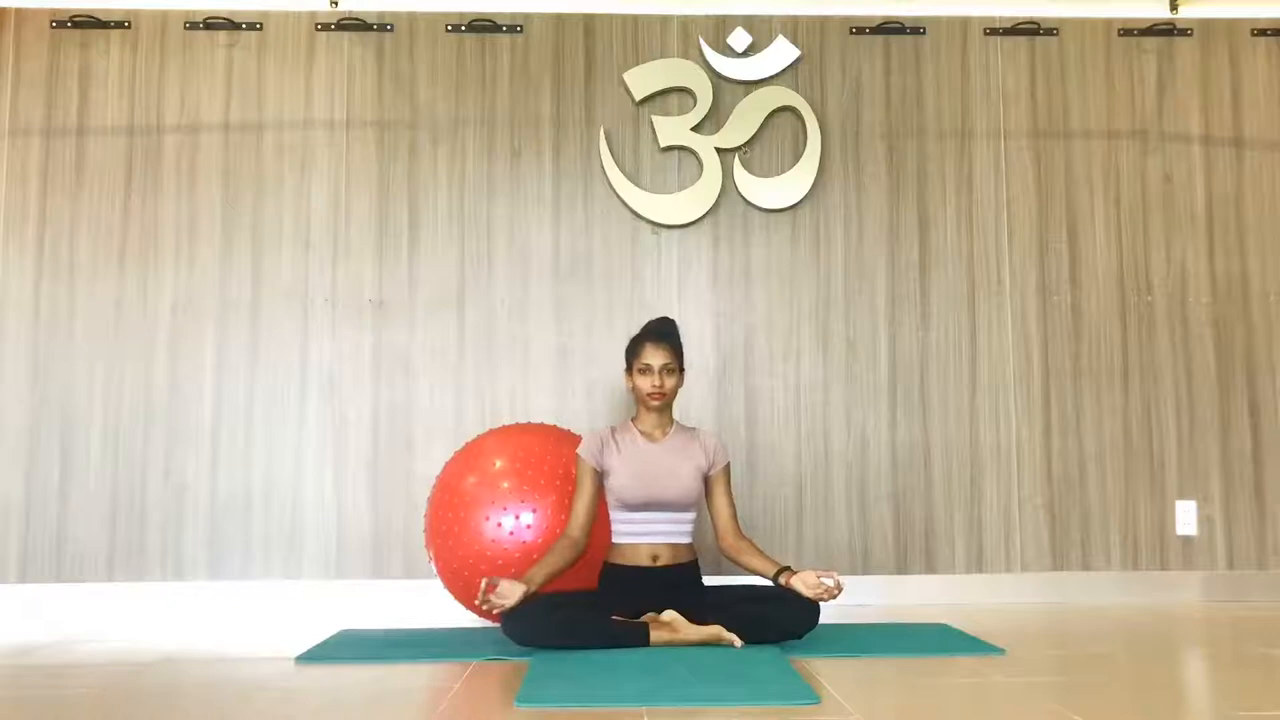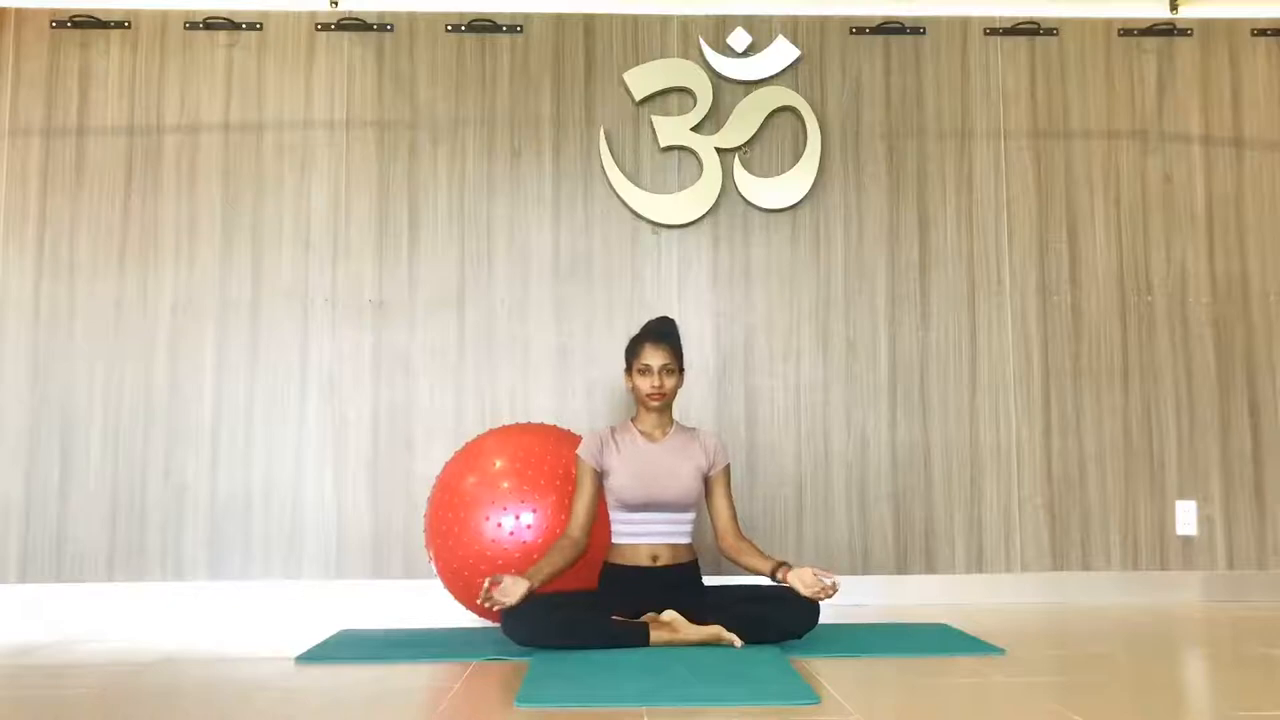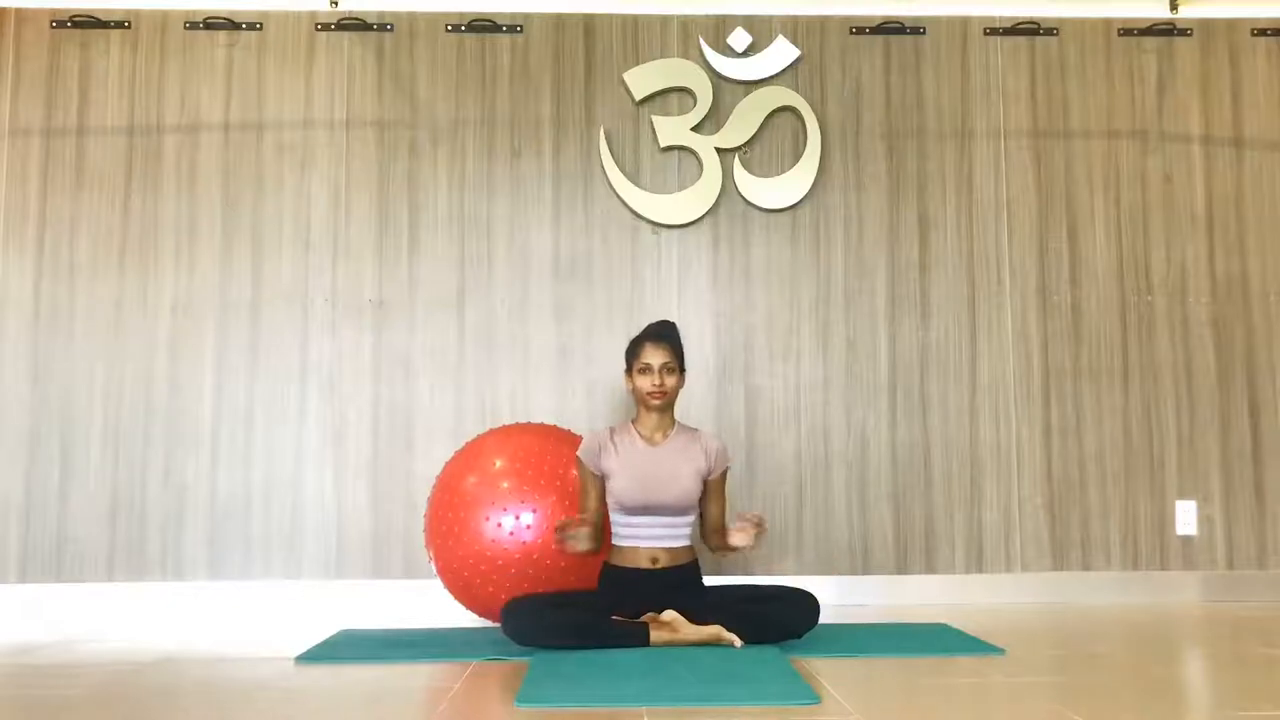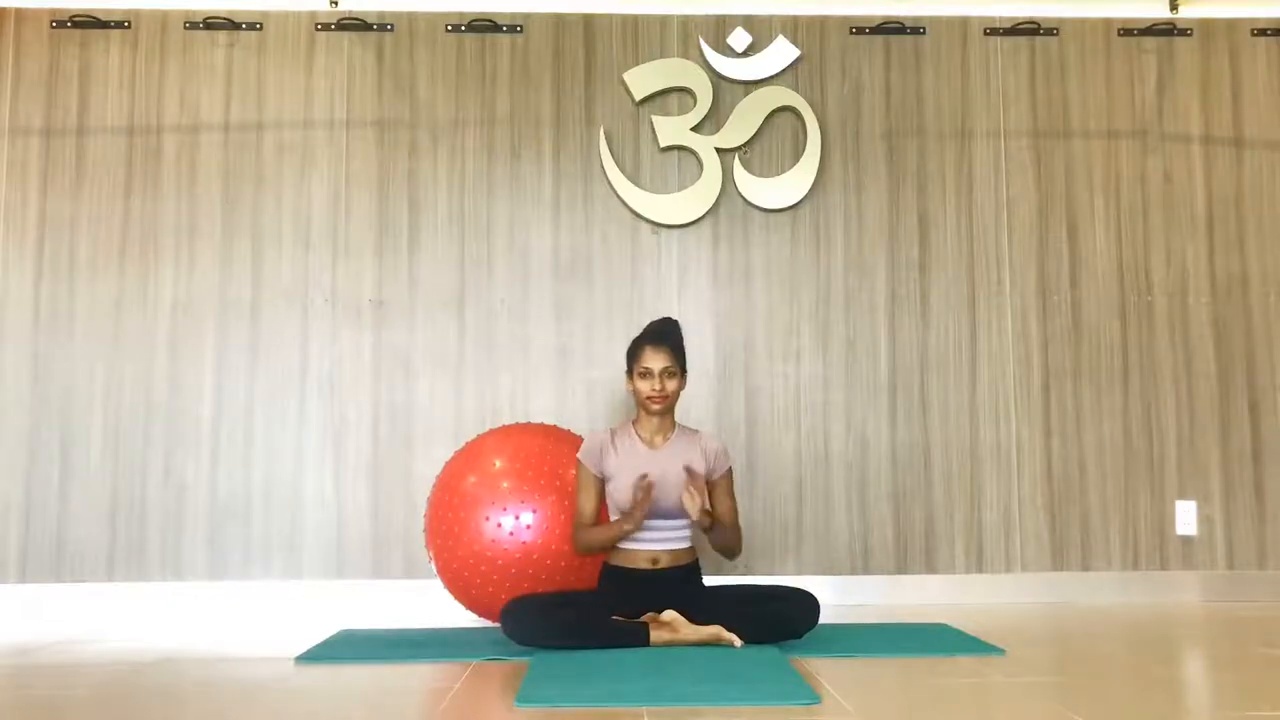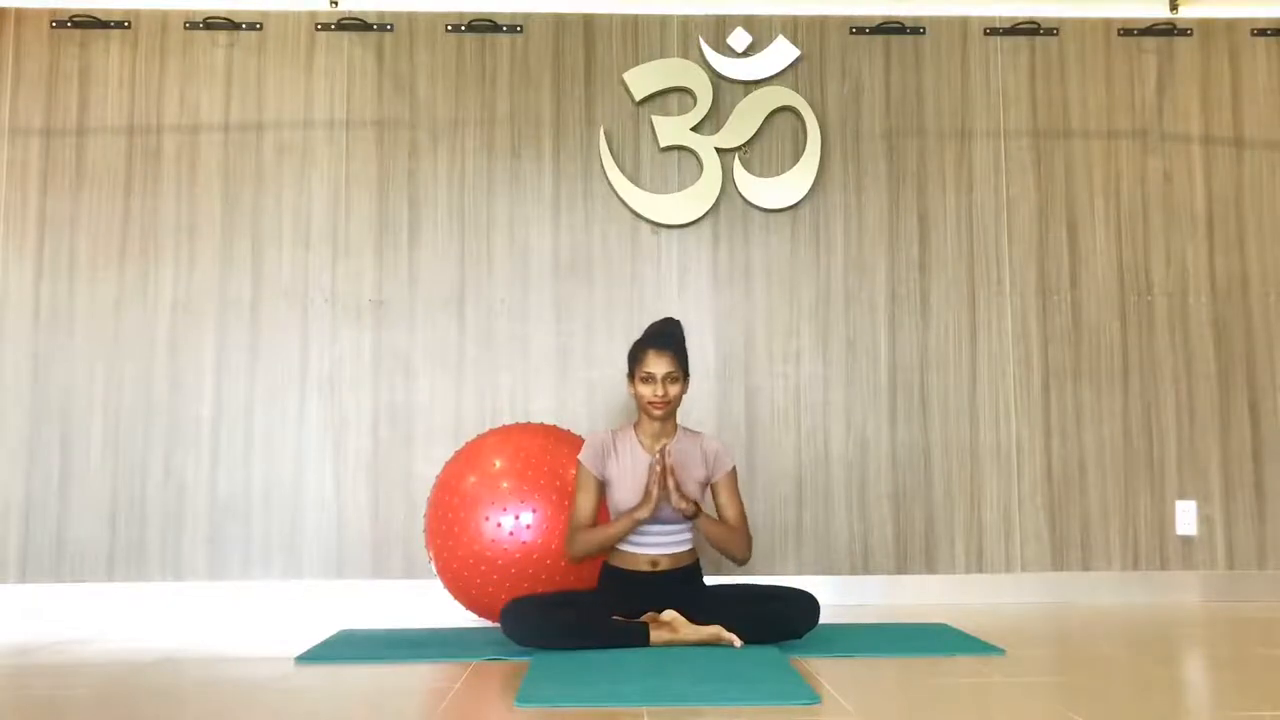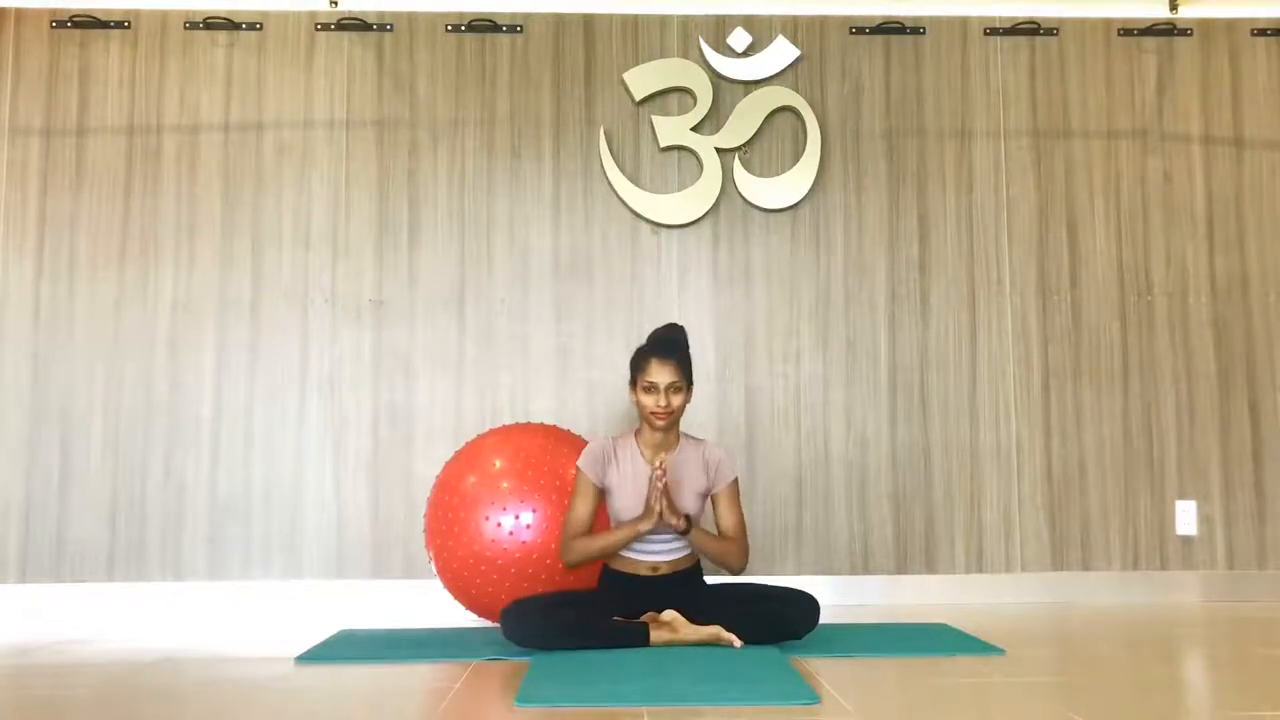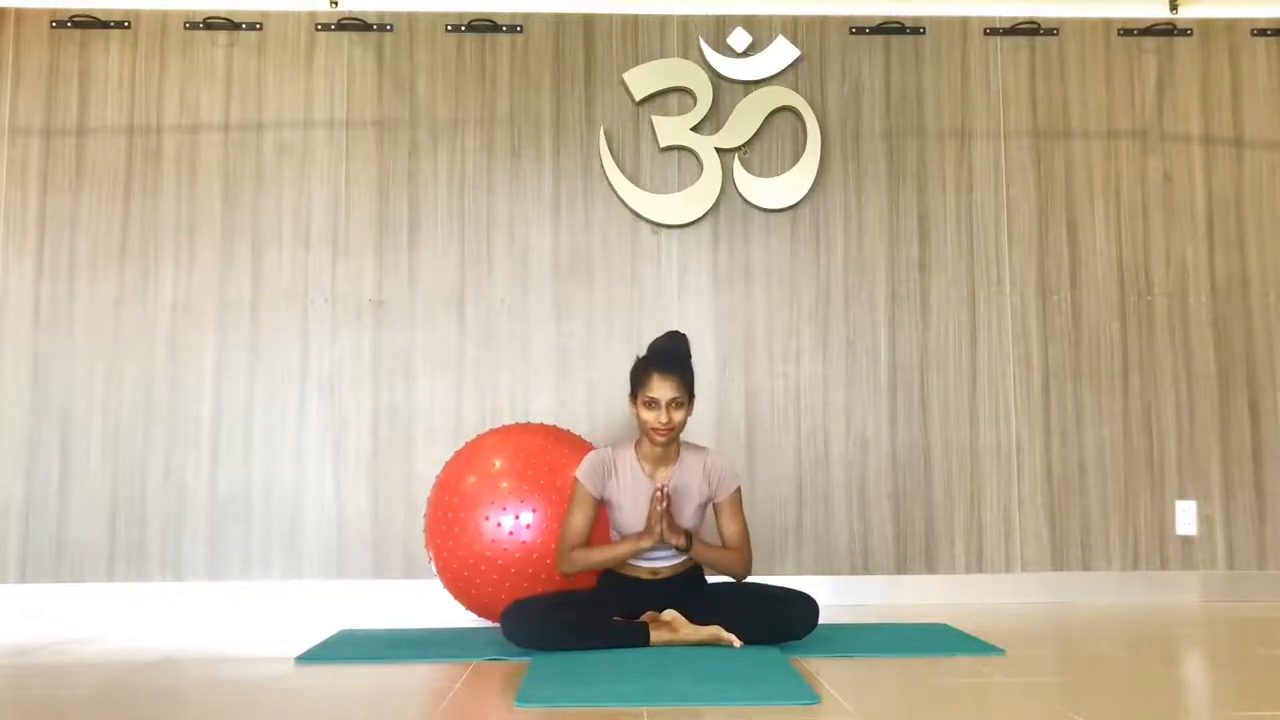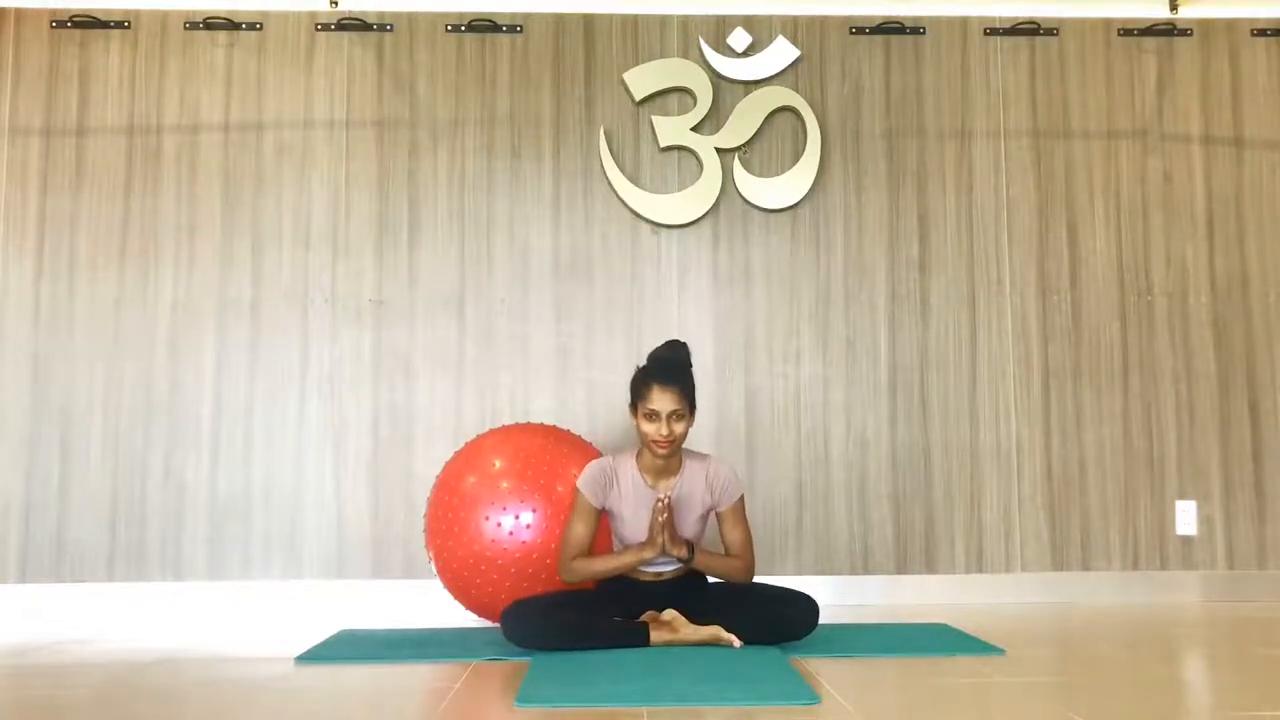
dt=0.2s
person 1, frame 1
left shoulder: (706, 446)
right shoulder: (600, 444)
left elbow: (730, 538)
right elbow: (574, 536)
left wrist: (787, 576)
right wrist: (526, 584)
left hip: (686, 588)
right hip: (618, 588)
left knee: (801, 609)
right knee: (521, 619)
right ankle: (677, 633)
person 1, frame 2
left shoulder: (706, 446)
right shoulder: (599, 444)
left elbow: (730, 536)
right elbow: (573, 536)
left wrist: (782, 572)
right wrist: (528, 580)
left hip: (686, 588)
right hip: (618, 588)
left knee: (801, 607)
right knee: (519, 618)
right ankle: (680, 633)
person 1, frame 3
left shoulder: (707, 447)
right shoulder: (599, 445)
left elbow: (712, 536)
right elbow: (591, 531)
left wrist: (732, 537)
right wrist: (583, 537)
left hip: (686, 588)
right hip: (618, 588)
left knee: (802, 608)
right knee: (518, 616)
right ankle: (680, 633)
person 1, frame 4
left shoulder: (708, 448)
right shoulder: (600, 445)
left elbow: (732, 547)
right elbow: (582, 539)
left wrist: (705, 519)
right wrist: (631, 520)
left hip: (686, 588)
right hip: (619, 589)
left knee: (802, 608)
right knee: (517, 617)
right ankle: (673, 633)
person 1, frame 5
left shoulder: (709, 450)
right shoulder: (601, 447)
left elbow: (741, 550)
right elbow: (576, 546)
left wrist: (688, 506)
right wrist: (641, 510)
left hip: (687, 589)
right hip: (619, 589)
left knee: (802, 608)
right knee: (518, 618)
left ankle: (640, 627)
right ankle: (671, 633)
person 1, frame 6
left shoulder: (711, 459)
right shoulder: (602, 454)
left elbow: (737, 559)
right elbow: (570, 551)
left wrist: (680, 521)
right wrist: (642, 522)
left hip: (687, 591)
right hip: (618, 591)
left knee: (802, 609)
right knee: (518, 620)
left ankle: (638, 627)
right ankle: (668, 633)
person 1, frame 7
left shoulder: (713, 468)
right shoulder: (601, 465)
left elbow: (741, 564)
right elbow: (568, 560)
left wrist: (681, 538)
right wrist: (643, 539)
left hip: (688, 591)
right hip: (619, 594)
left knee: (801, 611)
right knee: (518, 620)
left ankle: (635, 628)
right ankle: (671, 633)
person 1, frame 8
left shoulder: (717, 476)
right shoulder: (602, 474)
left elbow: (744, 569)
right elbow: (569, 568)
left wrist: (682, 549)
right wrist: (645, 550)
left hip: (689, 593)
right hip: (621, 594)
left knee: (801, 611)
right knee: (518, 621)
left ankle: (640, 628)
right ankle: (666, 633)
